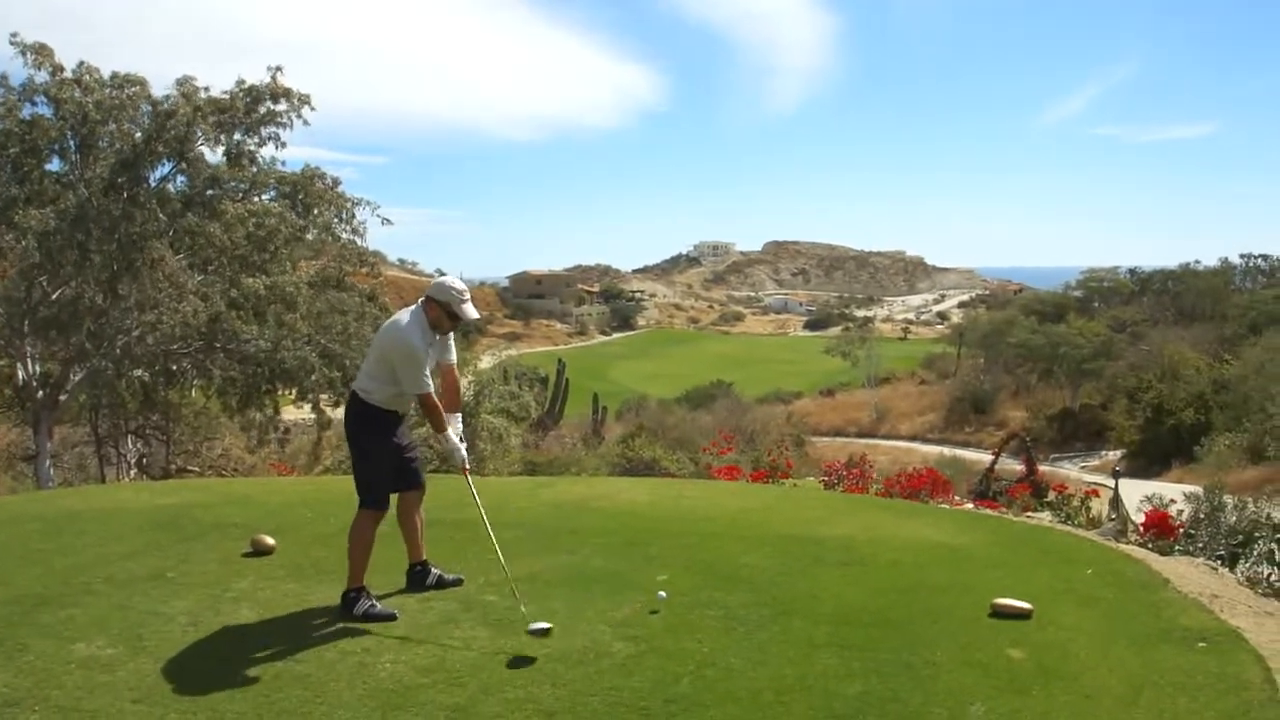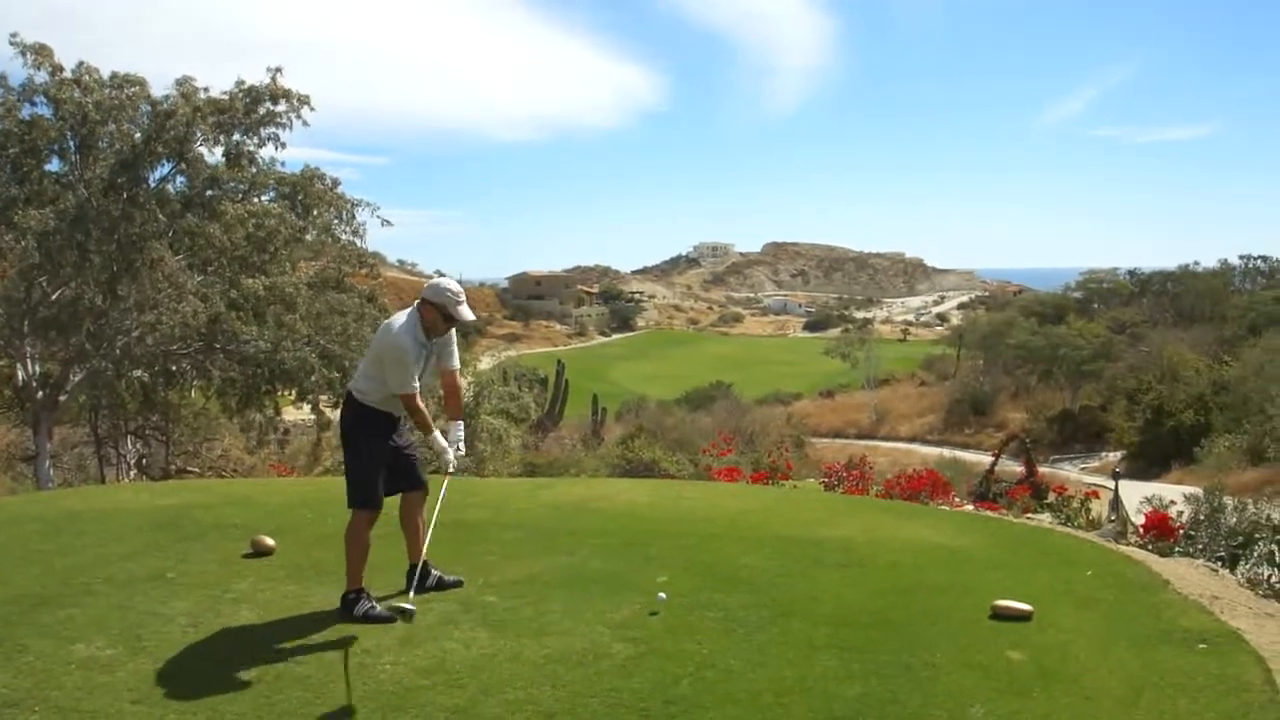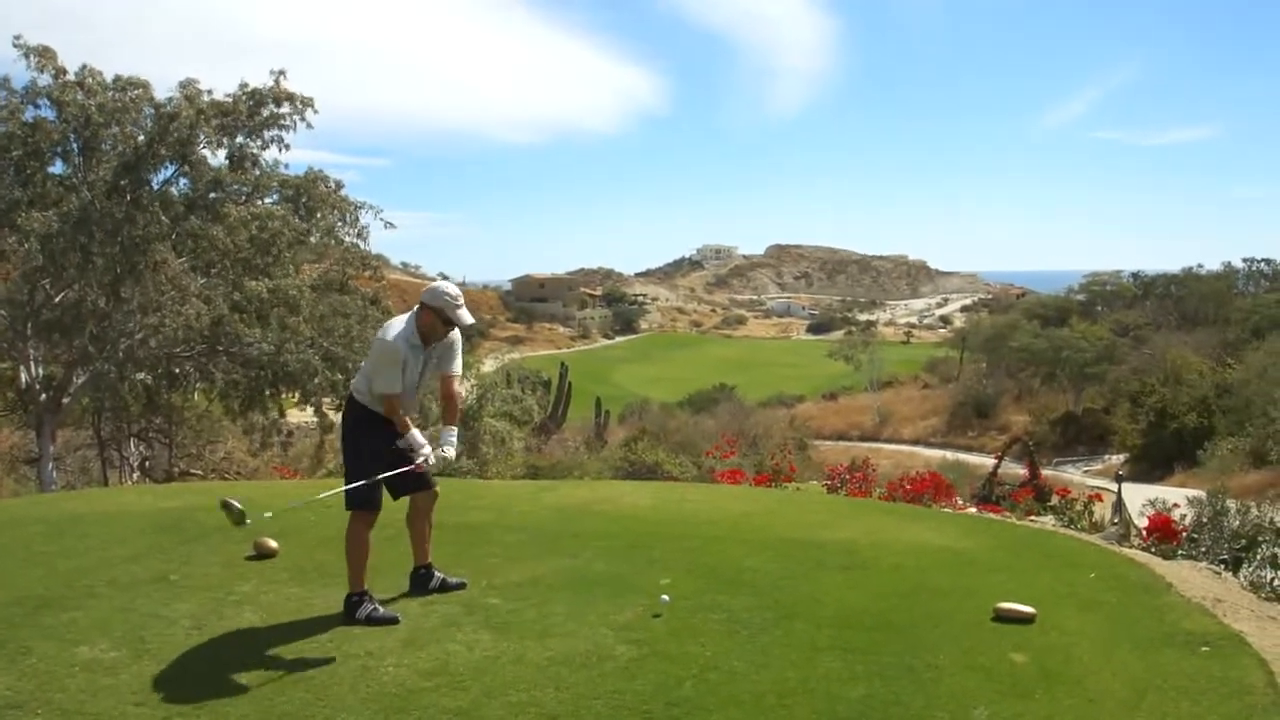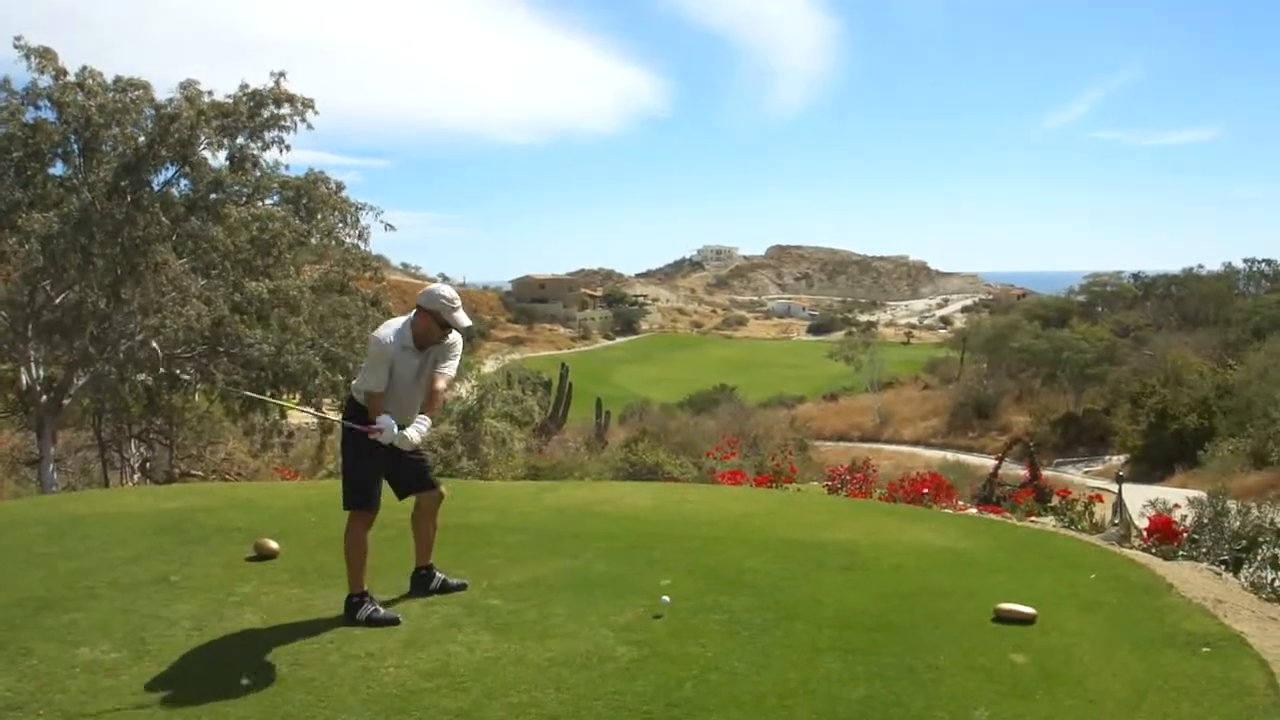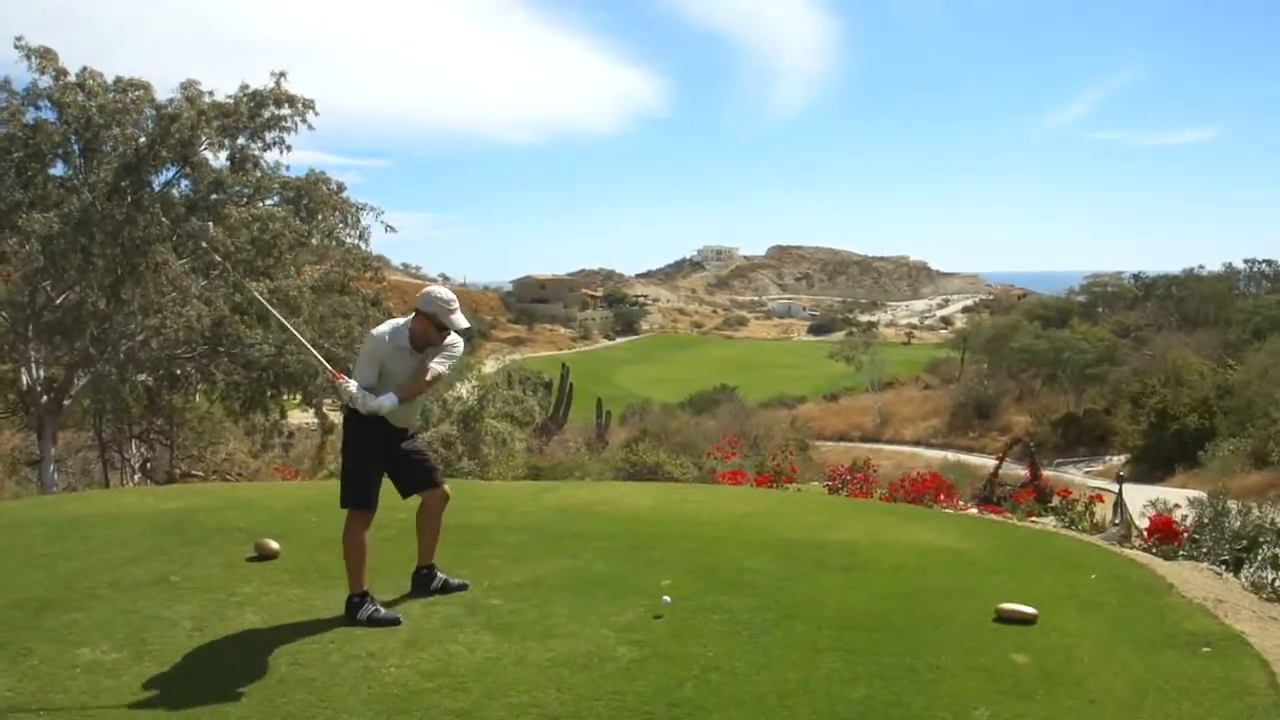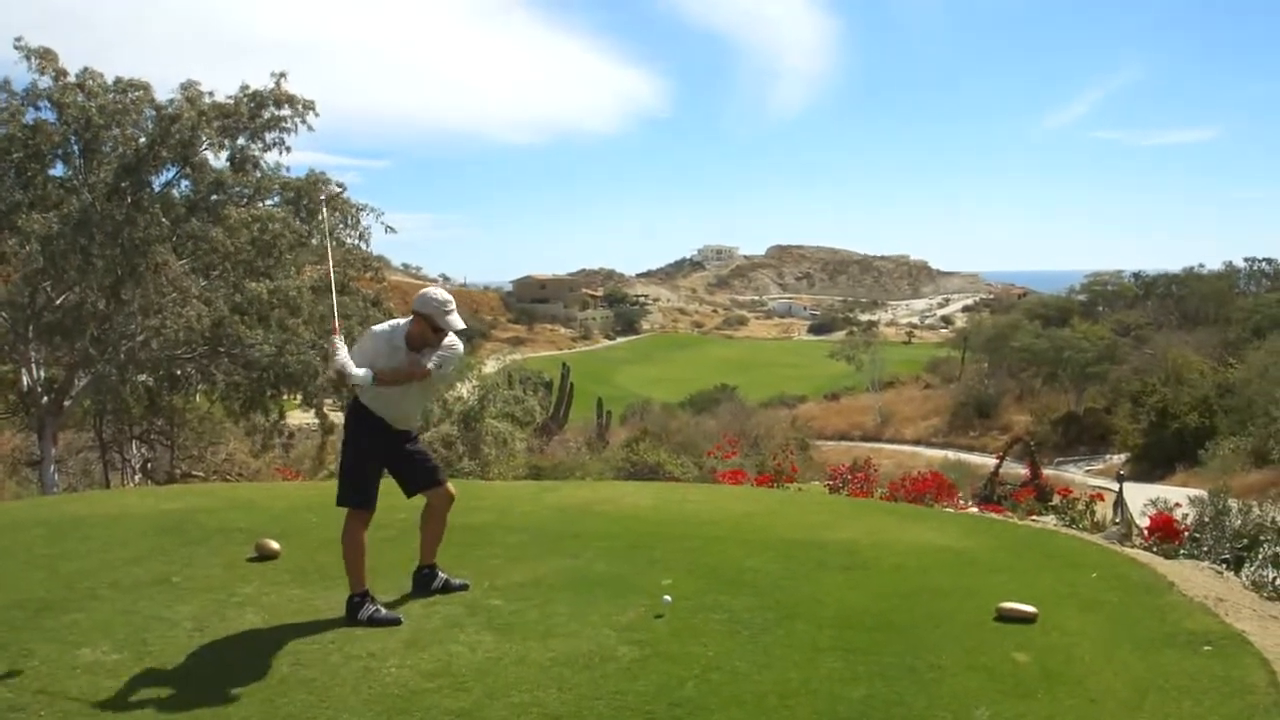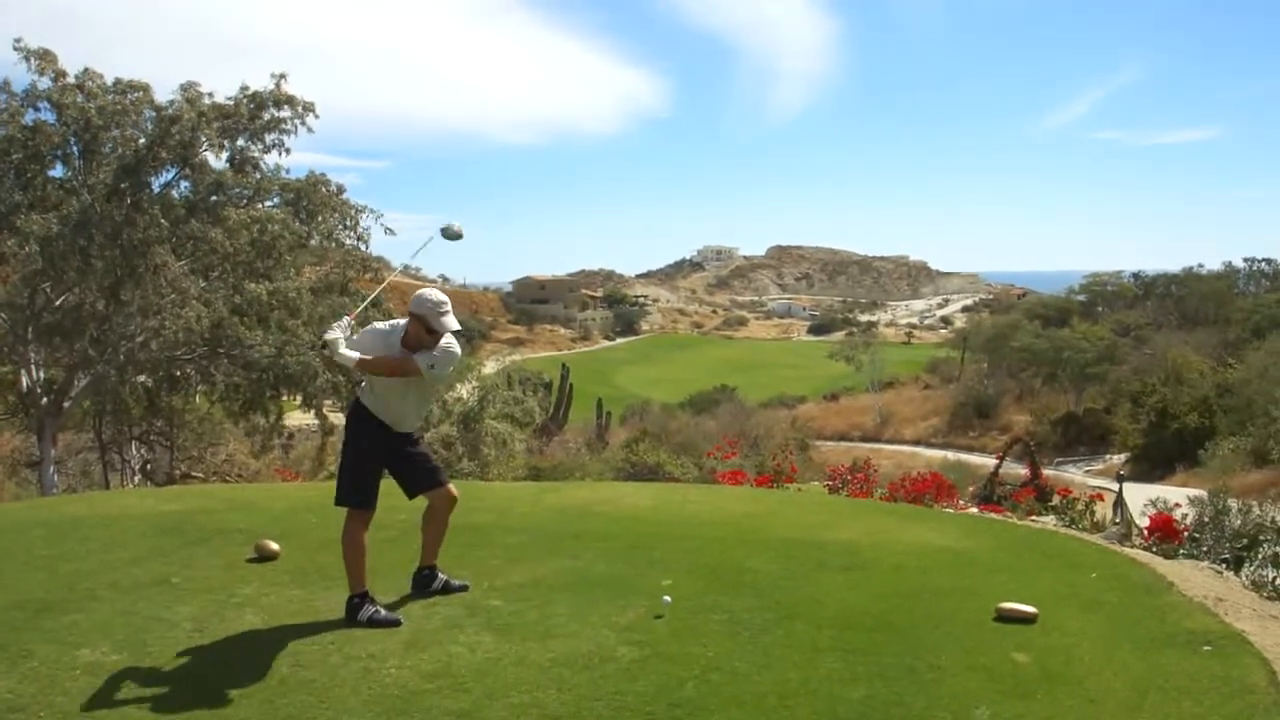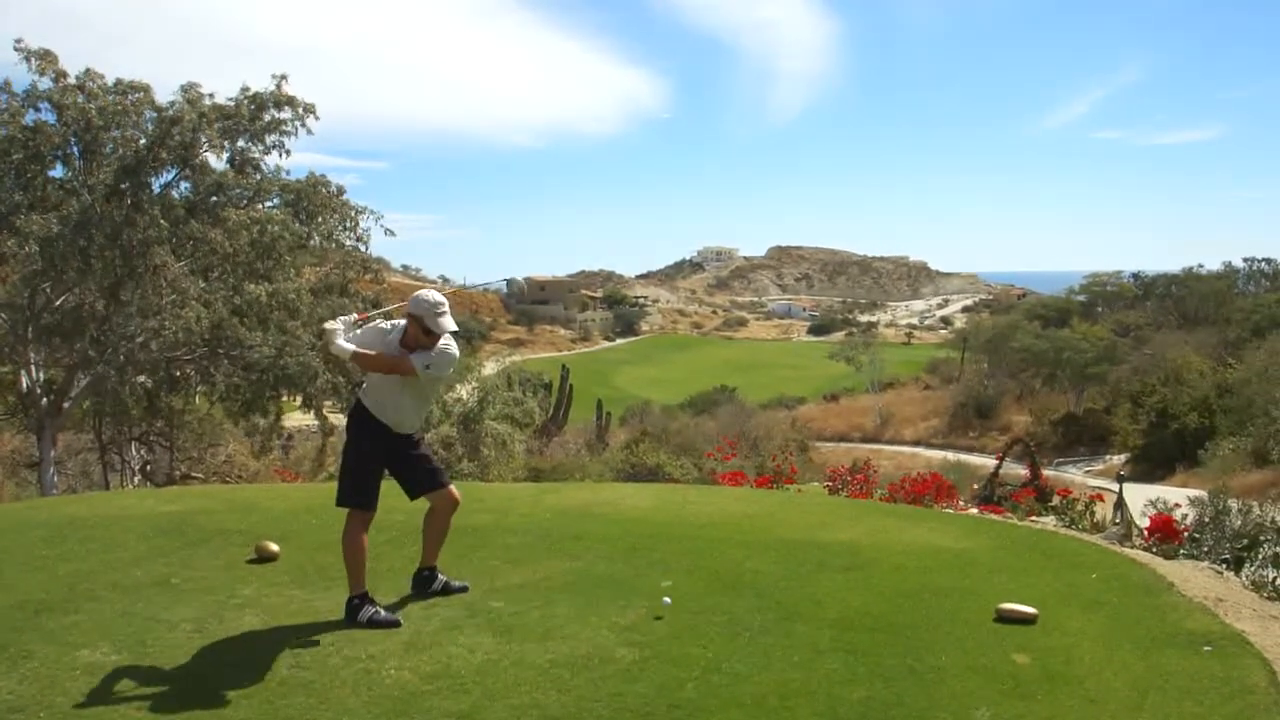
dt=0.1s
person 1, frame 1
left shoulder: (440, 327)
right shoulder: (408, 338)
left elbow: (449, 378)
right elbow: (427, 400)
left wrist: (456, 427)
right wrist: (451, 441)
left hip: (394, 415)
right hip: (368, 416)
left knee: (412, 491)
right knee: (374, 507)
left ankle: (419, 570)
right ankle: (354, 594)
person 1, frame 2
left shoulder: (441, 331)
right shoulder: (400, 340)
left elbow: (451, 383)
right elbow: (411, 402)
left wrist: (456, 432)
right wrist: (438, 444)
left hip: (392, 419)
right hip: (365, 418)
left knee: (416, 492)
right knee: (367, 508)
left ankle: (419, 572)
right ankle: (353, 596)
person 1, frame 3
left shoulder: (451, 339)
right shoulder: (392, 341)
left elbow: (450, 387)
right elbow: (390, 403)
left wrist: (449, 437)
right wrist: (418, 443)
left hip: (400, 426)
right hip: (366, 419)
left knee: (425, 494)
right knee: (366, 510)
left ankle: (422, 574)
right ankle: (356, 598)
person 1, frame 4
left shoulder: (450, 342)
right shoulder: (386, 341)
left elbow: (437, 388)
right elbow: (374, 398)
left wrist: (419, 428)
right wrist: (388, 430)
left hip: (402, 425)
right hip: (365, 421)
left knee: (432, 495)
right knee: (364, 511)
left ankle: (424, 574)
right ankle: (357, 599)
person 1, frame 5
left shoulder: (452, 346)
right shoulder: (382, 338)
left elbow: (422, 383)
right elbow: (354, 386)
left wrist: (384, 402)
right wrist: (358, 394)
left hip: (402, 429)
right hip: (365, 425)
left knee: (438, 495)
right knee: (361, 511)
left ankle: (425, 574)
right ankle: (358, 599)
person 1, frame 6
left shoulder: (451, 348)
right shoulder: (379, 336)
left elbow: (403, 376)
right elbow: (344, 369)
left wrist: (358, 374)
right wrist: (339, 353)
left hip: (405, 430)
right hip: (367, 423)
left knee: (443, 495)
right knee: (360, 510)
left ankle: (426, 574)
right ankle: (359, 599)
person 1, frame 7
left shoulder: (448, 351)
right shoulder: (381, 332)
left elbow: (392, 368)
right elbow: (337, 350)
left wrist: (347, 355)
right wrist: (339, 336)
left hip: (406, 434)
right hip: (367, 424)
left knee: (446, 498)
right knee: (360, 511)
left ankle: (426, 575)
right ankle: (358, 600)
person 1, frame 8
left shoulder: (447, 352)
right shoulder: (382, 331)
left elbow: (386, 365)
right elbow: (336, 345)
left wrist: (345, 348)
right wrist: (339, 330)
left hip: (408, 435)
right hip: (368, 425)
left knee: (447, 500)
right knee: (361, 512)
left ankle: (426, 575)
right ankle: (358, 601)
